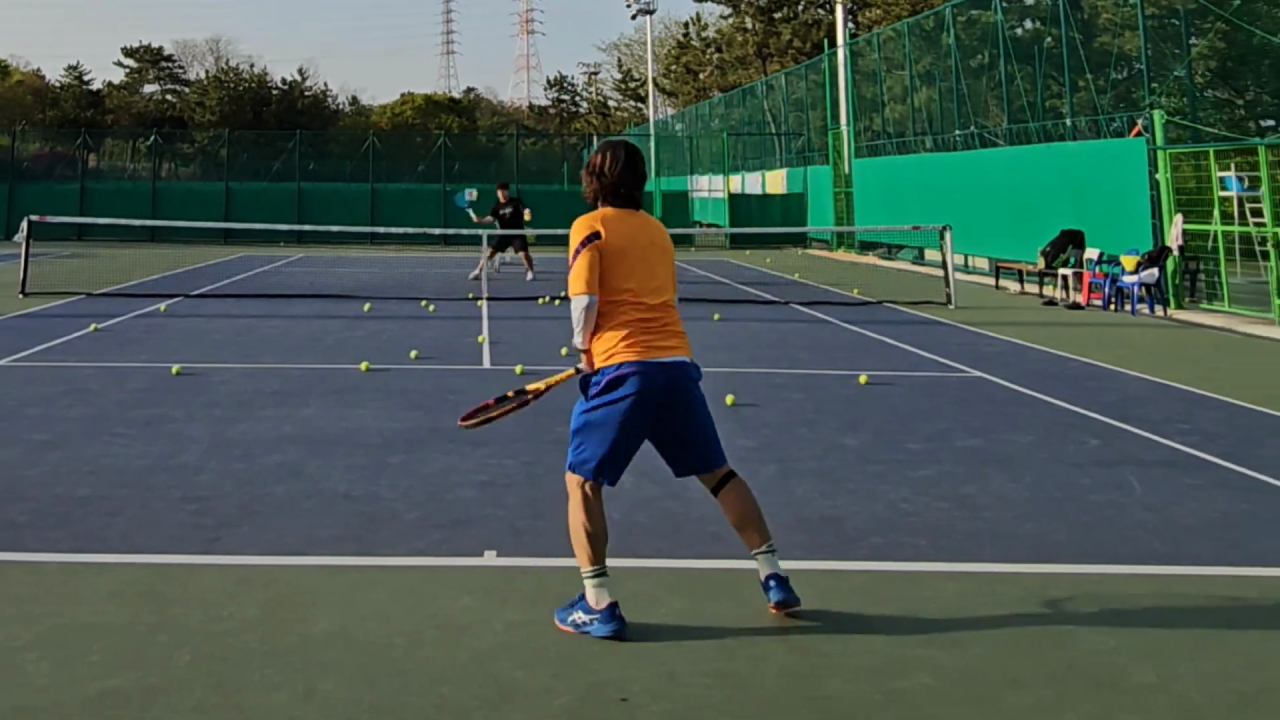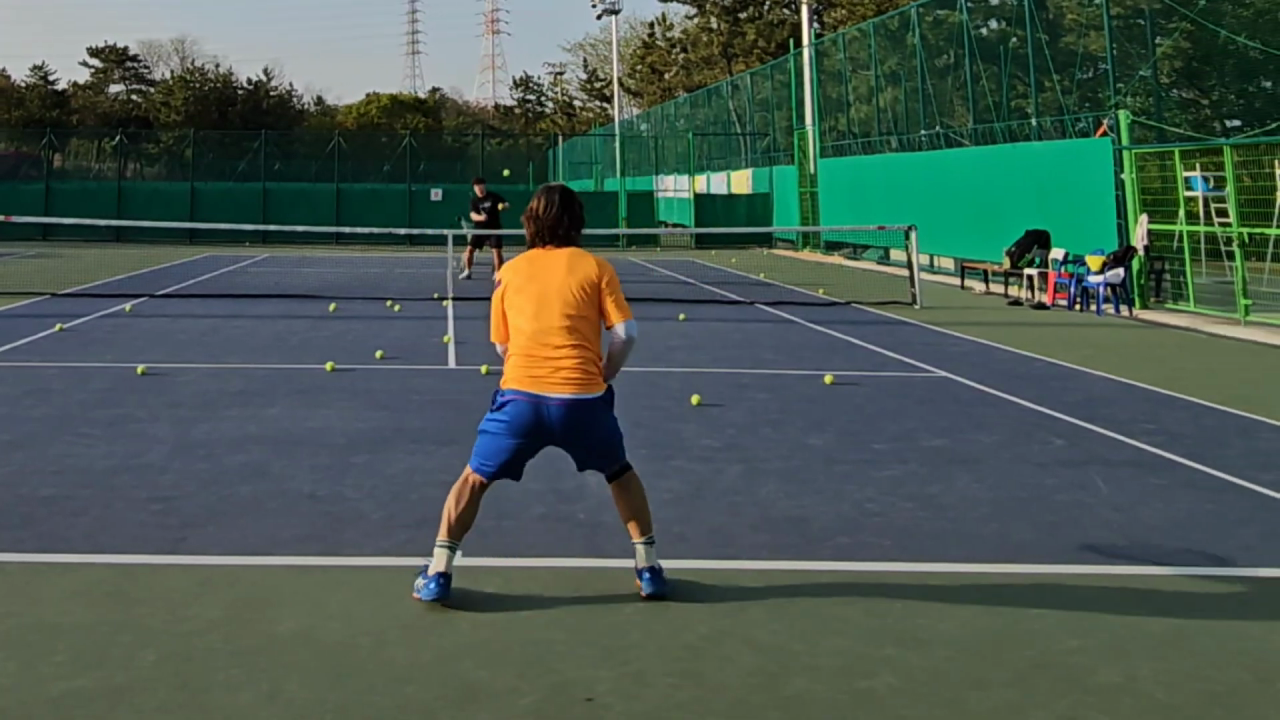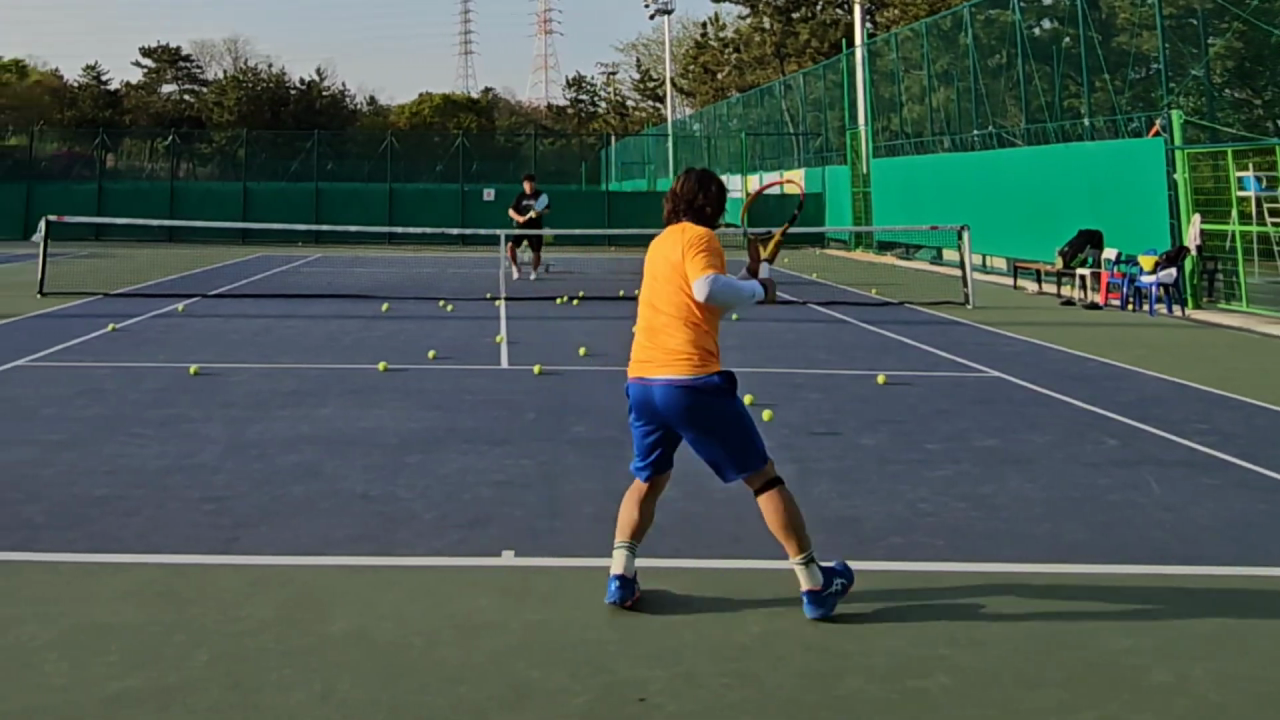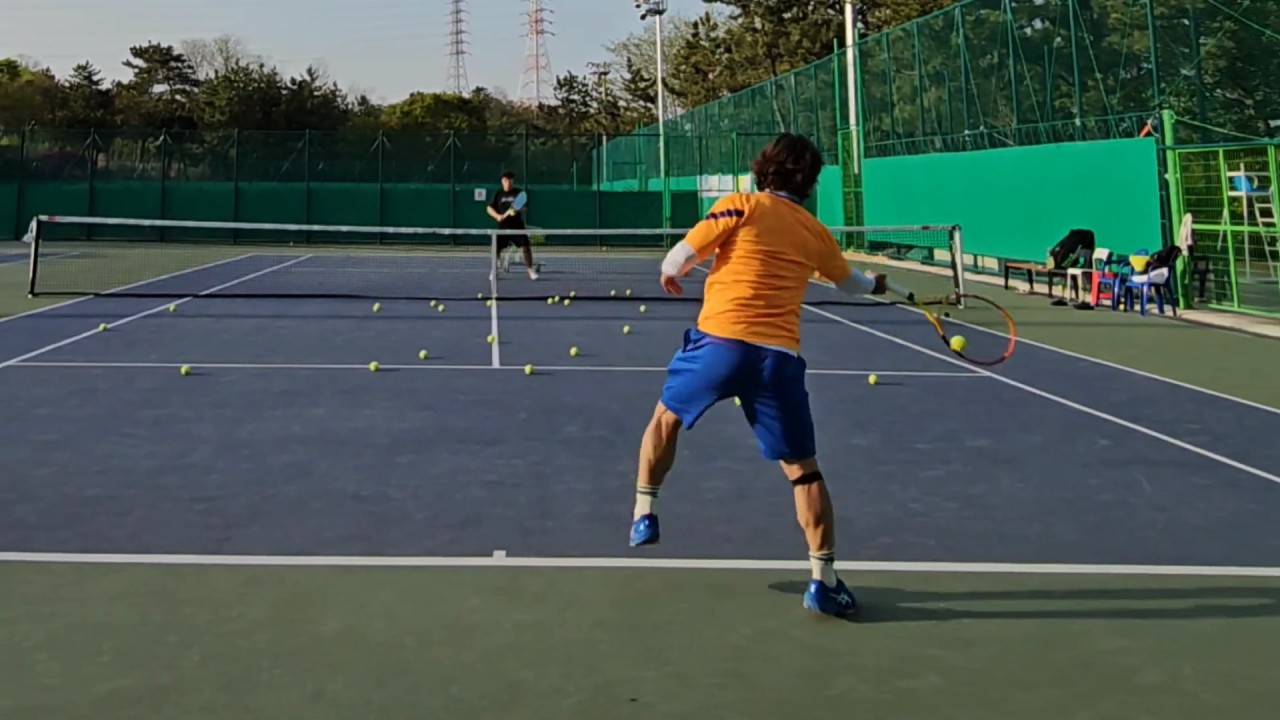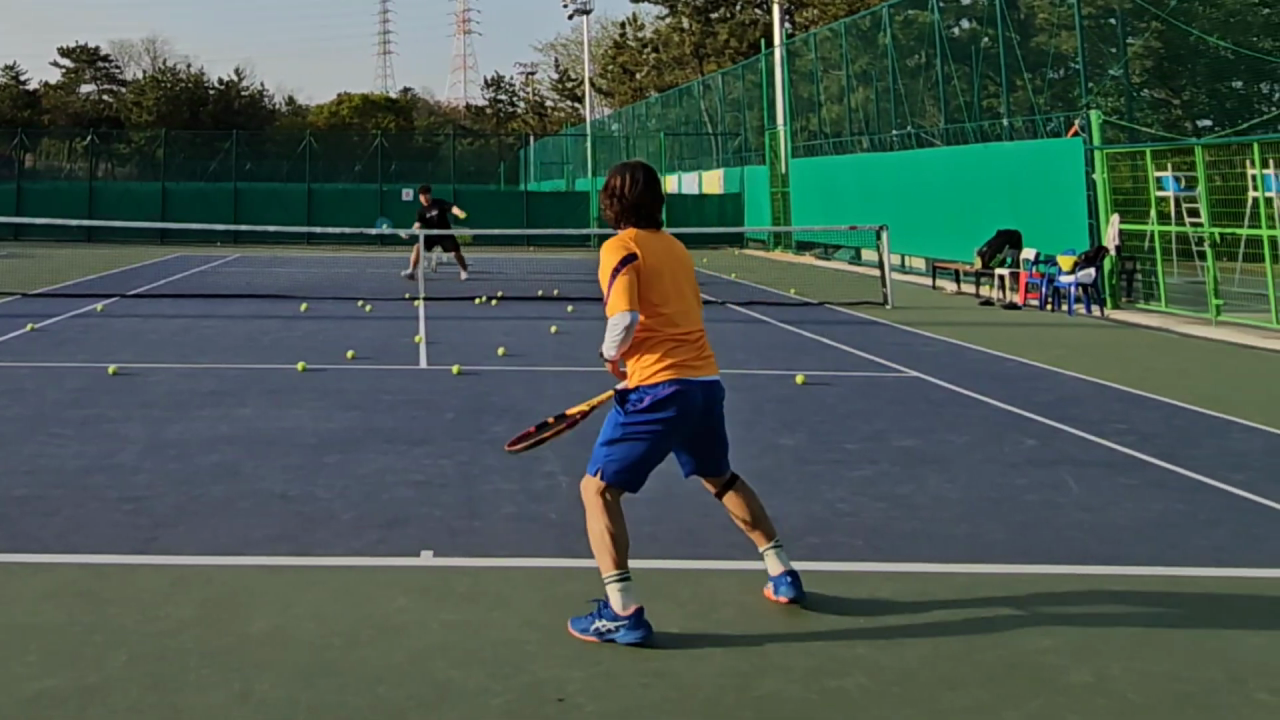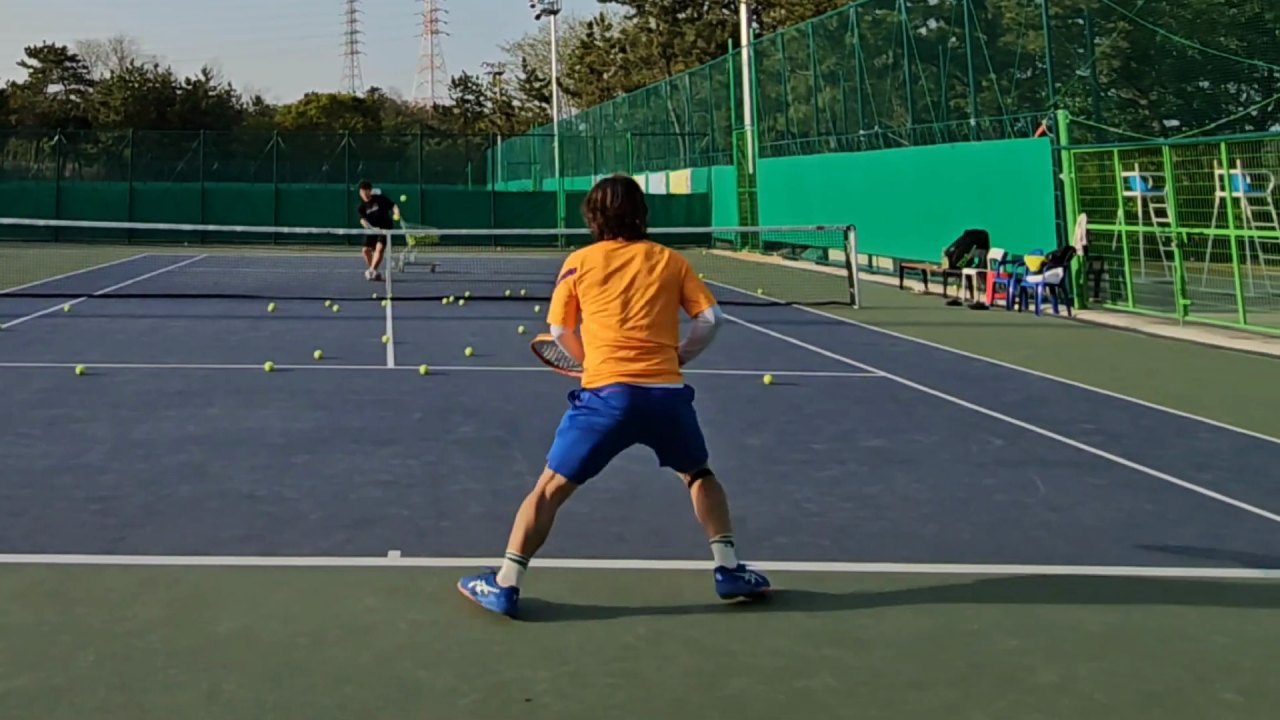
dt=0.5s
person 1, frame 1
left shoulder: (591, 228)
right shoulder: (656, 230)
left elbow: (583, 305)
left wrist: (585, 347)
left hip: (623, 372)
right hip: (676, 368)
left knee: (581, 483)
right knee: (719, 475)
left ankle: (598, 603)
right ankle: (772, 578)
person 1, frame 2
left shoulder: (509, 272)
right shoulder: (596, 267)
left elbow: (502, 348)
right elbow: (625, 334)
right wrist: (604, 373)
left hip: (522, 396)
right hip: (582, 399)
left knee: (474, 479)
right knee: (619, 471)
left ankle: (438, 572)
right ankle: (648, 568)
person 1, frame 3
left shoulder: (660, 243)
right shoulder: (699, 238)
right elbow: (708, 292)
left wrist: (747, 278)
right wrist: (756, 290)
left hip: (644, 383)
right hip: (692, 382)
left knee: (645, 481)
right knee: (764, 479)
left ankle: (621, 574)
right ankle: (814, 585)
person 1, frame 4
left shoulder: (740, 206)
right shoulder: (815, 233)
left elbow: (681, 254)
right elbow: (845, 282)
left wrist: (670, 274)
right wrist: (873, 283)
left hip: (716, 343)
right hip: (774, 357)
left knee: (665, 420)
right knee: (803, 470)
left ankle: (644, 515)
right ankle: (823, 581)
person 1, frame 5
left shoulder: (622, 247)
right shoulder: (674, 248)
left elbow: (625, 321)
left wrist: (613, 356)
left hip: (659, 390)
right hip: (705, 385)
left knee: (597, 490)
right knee: (719, 479)
left ankle: (624, 609)
right ankle: (779, 572)
person 1, frame 6
left shoulder: (579, 262)
right shoulder: (670, 260)
left elbow: (559, 331)
right elbow: (711, 319)
left hip: (607, 394)
right hip: (665, 393)
left knee: (551, 487)
right knee: (699, 473)
left ankle: (505, 583)
right ankle: (727, 569)
